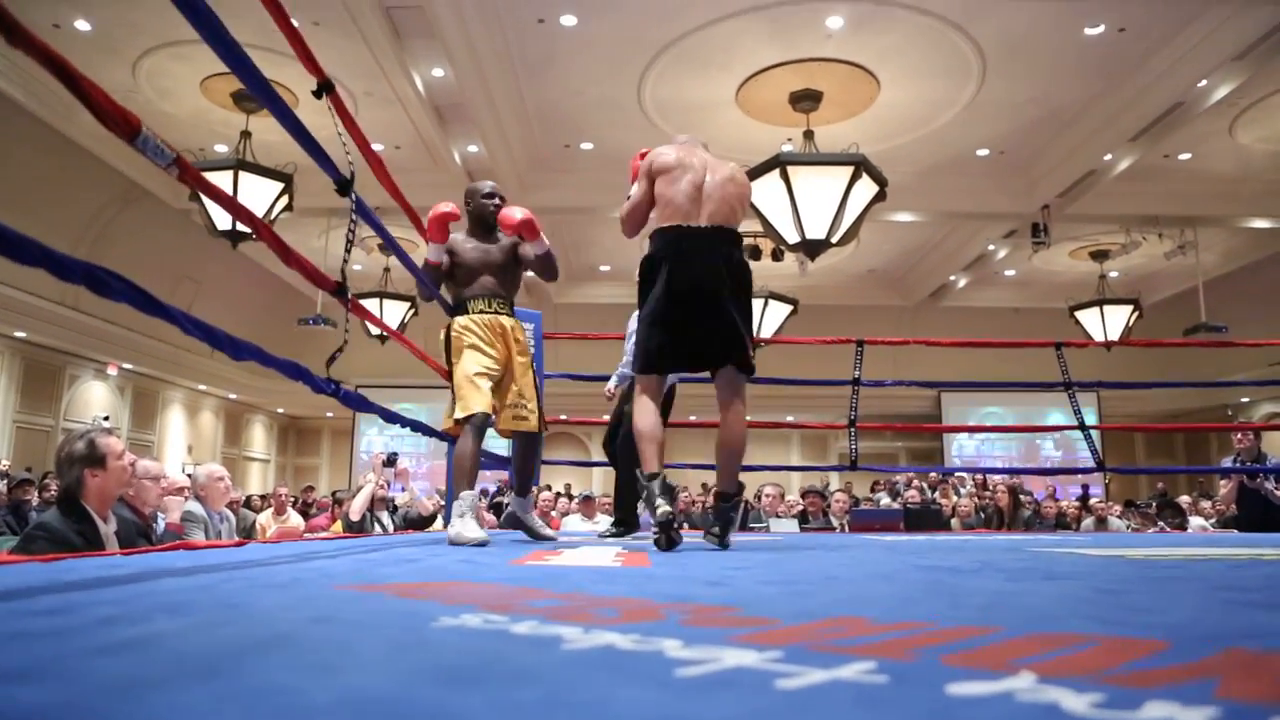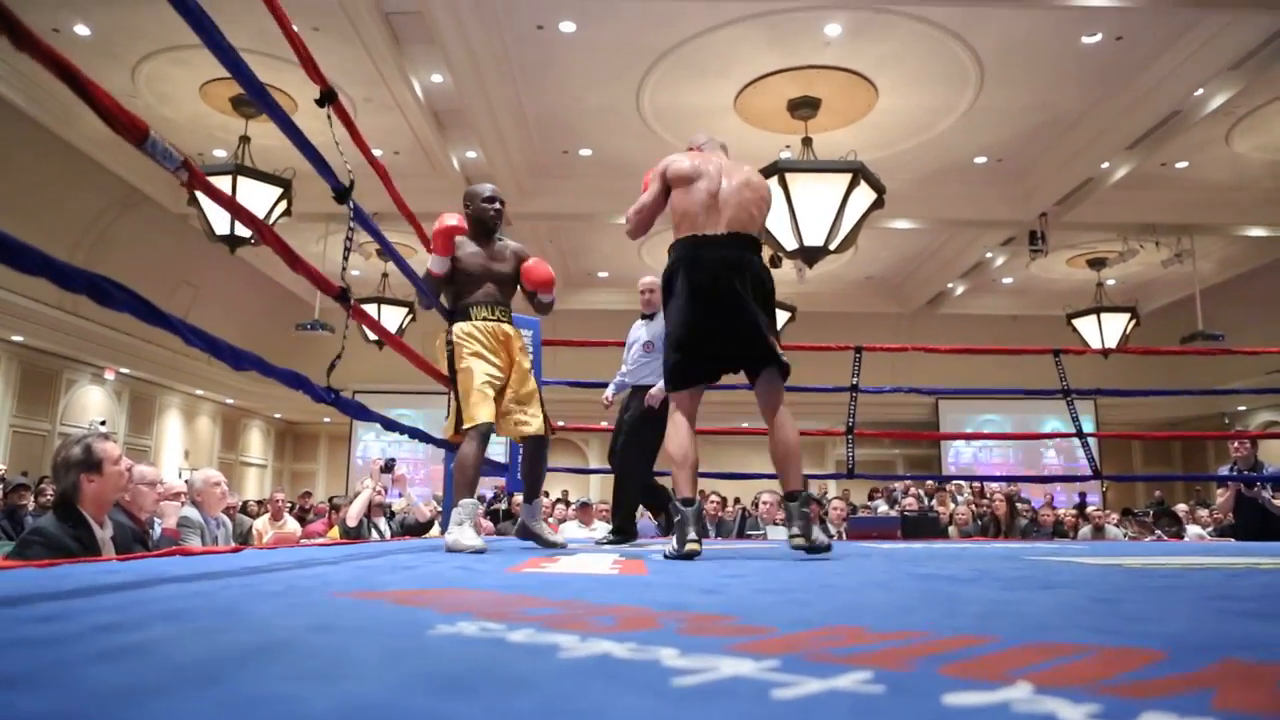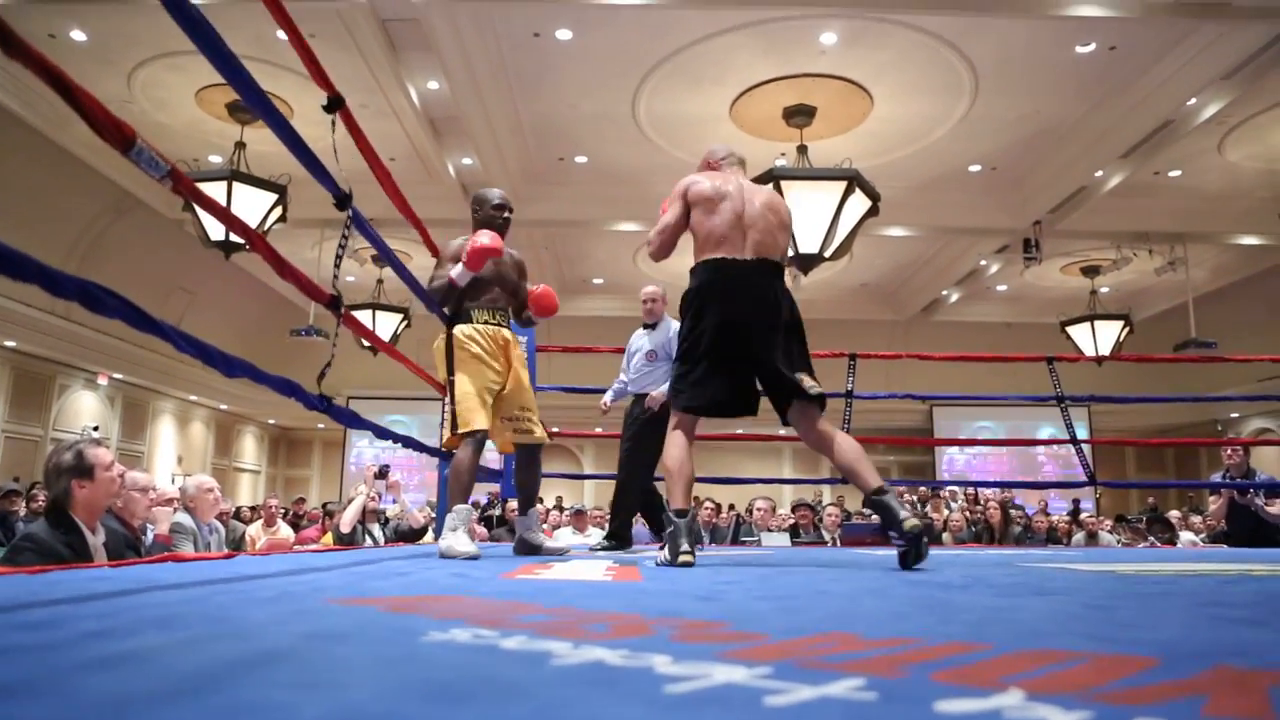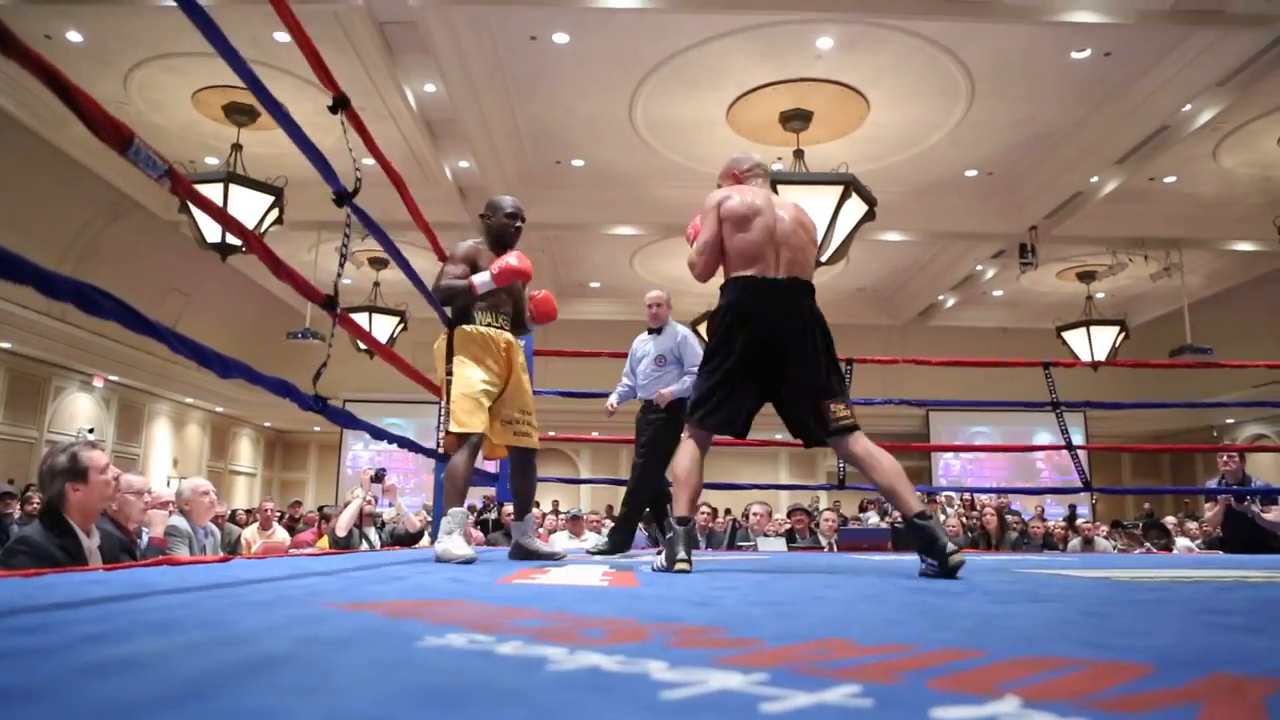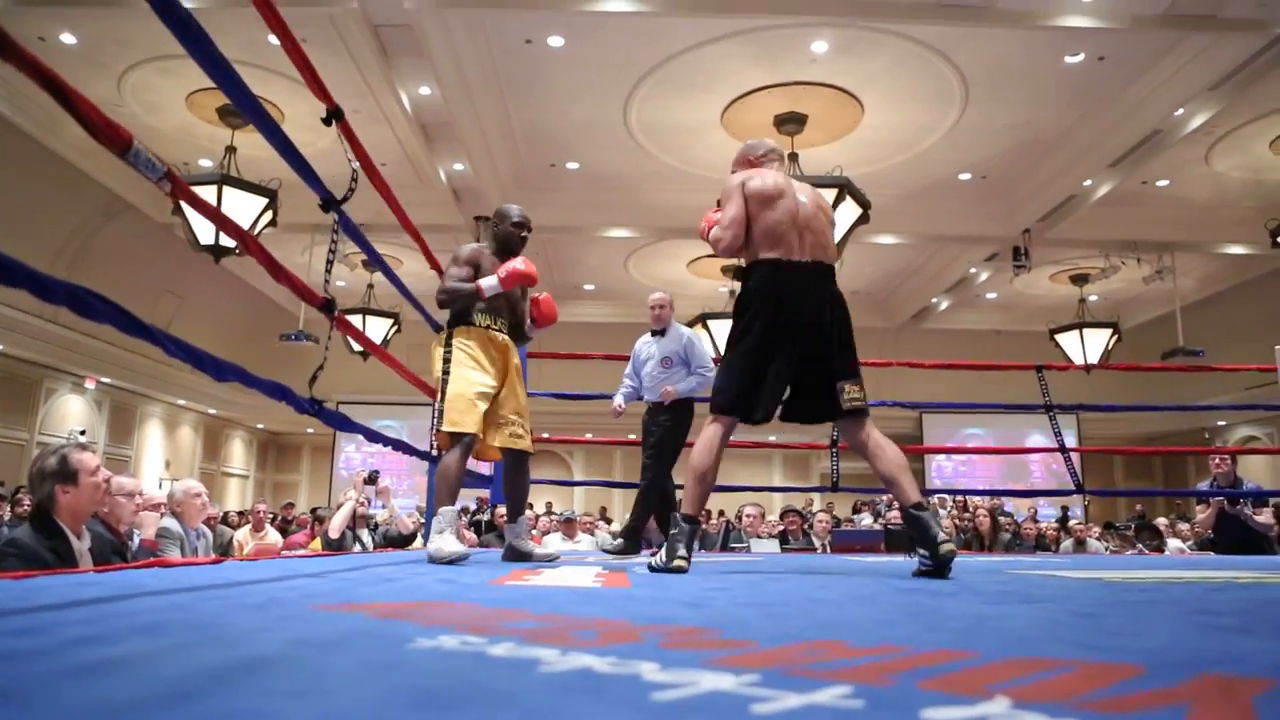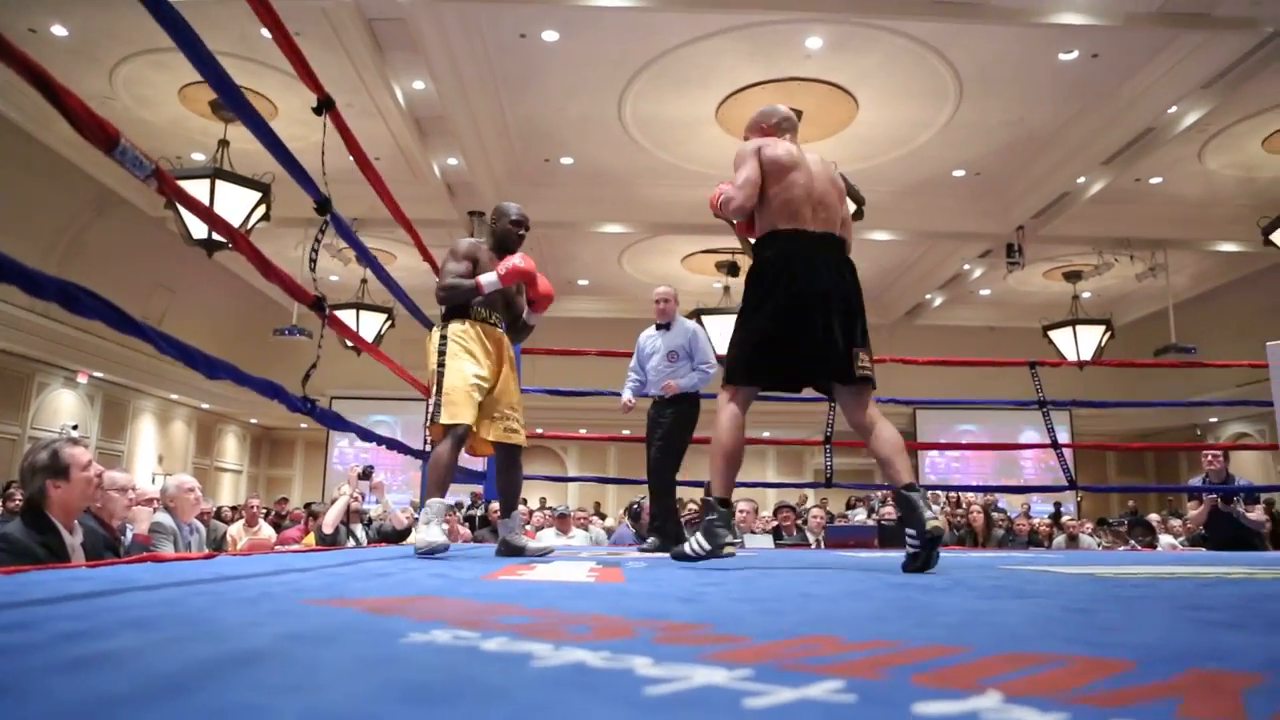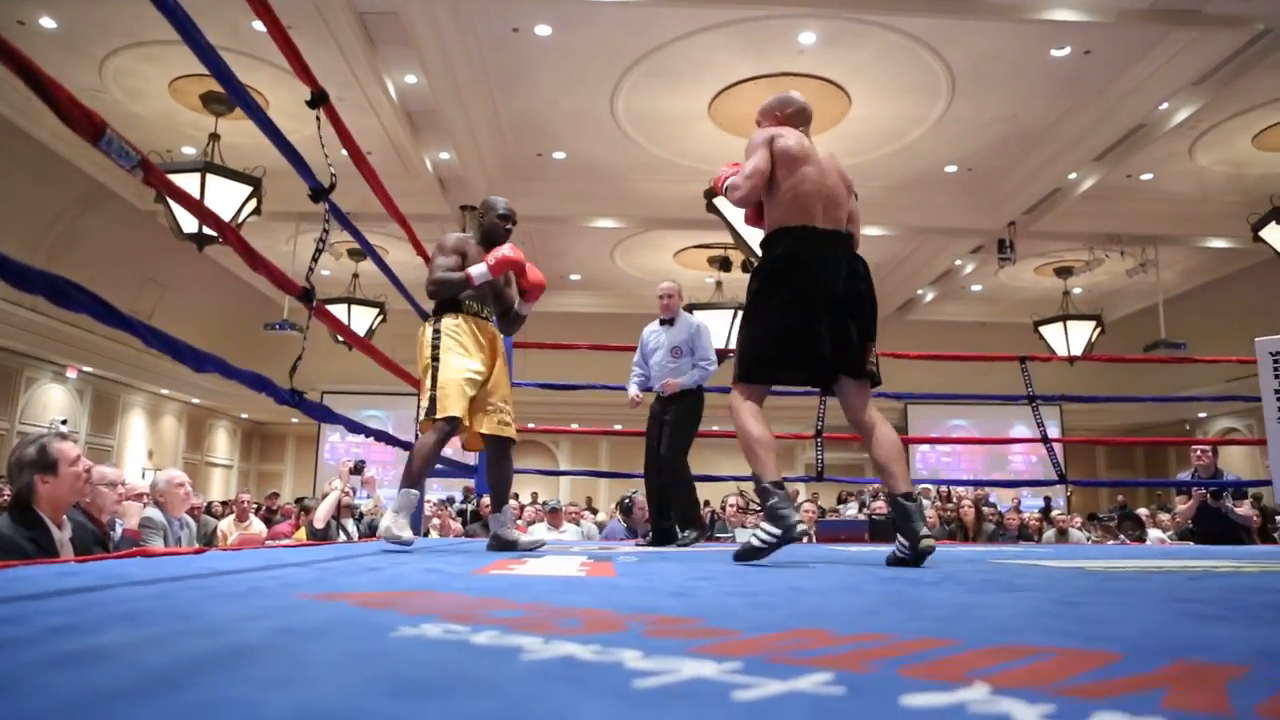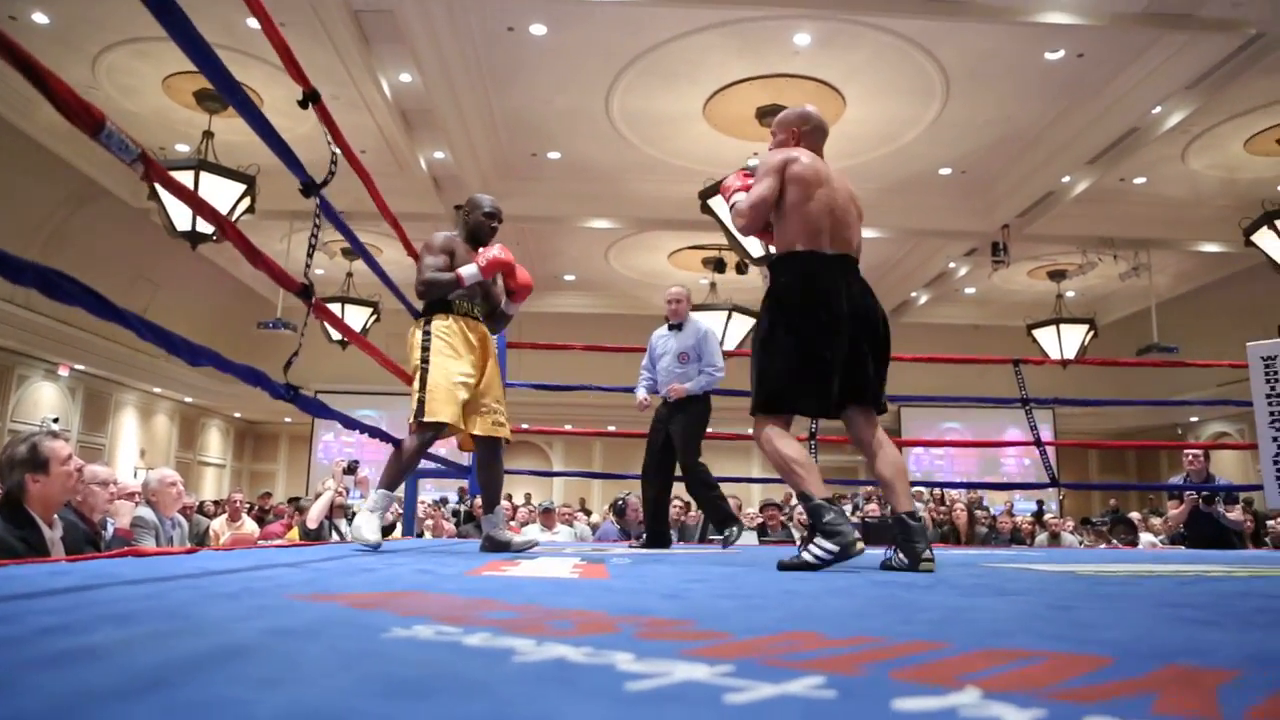
dt=0.1s
person 1, frame 1
left shoulder: (660, 157)
right shoulder: (737, 177)
left elbow: (629, 225)
left wrist: (640, 187)
left hip: (671, 262)
right hip: (725, 263)
left knee: (646, 391)
right knee: (731, 395)
left ankle: (658, 496)
right ankle: (723, 512)
person 1, frame 2
left shoulder: (677, 164)
right shoulder: (757, 183)
left elbow: (635, 225)
left wrist: (661, 192)
left hip: (692, 273)
right hip: (743, 275)
left knee: (683, 408)
right knee: (773, 402)
left ankle: (687, 524)
right ankle: (800, 515)
person 1, frame 3
left shoulder: (693, 184)
right shoulder: (776, 202)
left elbow: (656, 249)
left wrist: (677, 218)
left hip: (717, 300)
right hip: (770, 297)
left knee: (681, 425)
right knee: (813, 425)
left ankle: (678, 536)
right ankle: (894, 515)
person 1, frame 4
left shoulder: (723, 199)
right shoulder: (801, 216)
left elbow: (699, 268)
left wrist: (701, 242)
left hip: (749, 316)
right hip: (801, 319)
left knee: (697, 436)
right knee: (849, 441)
left ankle: (677, 542)
right ankle: (931, 535)
person 1, frame 5
left shoulder: (744, 182)
right shoulder: (817, 200)
left elbow: (730, 245)
left wrist: (713, 230)
left hip: (769, 299)
right hip: (823, 301)
left knee: (718, 424)
right knee: (859, 428)
left ankle: (680, 541)
right ankle: (927, 528)
person 1, frame 6
left shoulder: (759, 149)
right shoulder: (828, 172)
left elbow: (740, 205)
left wrist: (722, 201)
left hip: (782, 270)
right hip: (836, 274)
left knee: (734, 398)
right knee: (859, 406)
left ankle: (714, 523)
right ankle: (918, 513)
person 1, frame 7
left shoulder: (769, 139)
right shoulder: (836, 169)
left elbow: (746, 193)
left wrist: (726, 181)
left hip: (790, 266)
right hip: (844, 270)
left knee: (746, 395)
right knee: (861, 404)
left ankle: (778, 509)
right ankle: (911, 520)
person 1, frame 8
left shoulder: (781, 161)
right shoulder: (845, 189)
left elbow: (749, 222)
left wrist: (736, 193)
left hip: (800, 291)
right hip: (852, 294)
left knee: (770, 422)
right knee: (864, 425)
left ankle: (830, 523)
right ankle: (911, 535)
person 2, frame 1
left shoulder: (513, 242)
right shoulder: (452, 242)
left elbow: (550, 273)
right elbow: (426, 290)
left wrist: (536, 236)
right wrist: (435, 246)
left hip: (510, 334)
right hip: (468, 334)
left knee: (531, 427)
right knee: (475, 419)
left ankle: (521, 509)
right ankle: (462, 518)
person 2, frame 2
left shoulder: (515, 252)
right shoulder: (453, 245)
left elbow: (544, 307)
left wrist: (545, 291)
right wrist: (438, 257)
left hip: (510, 340)
right hip: (469, 339)
left knee: (536, 432)
right knee: (477, 428)
left ankle: (531, 520)
right ankle: (460, 525)
person 2, frame 3
left shoulder: (515, 262)
right shoulder: (459, 249)
left elbow: (524, 317)
right elbow: (432, 299)
left wrist: (538, 308)
right wrist: (466, 268)
left hip: (507, 346)
right hip: (468, 341)
left knee: (530, 440)
right knee: (473, 433)
left ankle: (527, 532)
right ankle: (454, 531)
person 2, frame 4
left shoulder: (516, 267)
right shoulder: (467, 251)
right elbow: (440, 293)
left wrist: (536, 316)
right wrist: (490, 279)
left hip: (508, 351)
right hip: (469, 344)
left knee: (524, 445)
right knee: (469, 437)
left ankle: (524, 537)
right ankle: (450, 534)
person 2, frame 5
left shoulder: (519, 275)
right shoulder: (470, 255)
right elbow: (444, 296)
left wrist: (536, 323)
right wrist: (496, 284)
left hip: (504, 355)
right hip: (468, 345)
left knee: (518, 448)
right knee: (462, 437)
left ankle: (517, 540)
right ankle: (442, 533)
person 2, frame 6
left shoulder: (516, 271)
right shoulder: (467, 249)
left elbow: (520, 331)
right elbow: (444, 292)
left wrist: (536, 310)
right wrist: (495, 279)
left hip: (499, 348)
right hip: (464, 337)
left knee: (510, 442)
right knee: (456, 429)
left ankle: (509, 534)
right ankle: (430, 522)
person 2, frame 7
left shoulder: (504, 271)
right shoulder: (455, 243)
left elbow: (509, 326)
right elbow: (434, 286)
left wrist: (528, 300)
right wrist: (485, 270)
left hip: (490, 343)
right hip: (453, 332)
left knee: (501, 437)
right knee: (445, 422)
left ankle: (502, 529)
right ankle: (399, 514)
person 2, frame 8
left shoulder: (486, 261)
right shoulder: (443, 242)
left elbow: (496, 322)
right elbow: (424, 286)
left wrist: (514, 298)
right wrist: (477, 272)
left hip: (480, 343)
right hip: (444, 335)
left knee: (490, 438)
right knee: (429, 425)
left ankle: (495, 530)
right ankle: (371, 514)
person 3, frame 1
right shoulder: (636, 319)
left wrist: (662, 383)
right wrist: (614, 380)
right hip: (634, 387)
left knee: (627, 449)
right knee: (611, 443)
left ankle: (625, 521)
person 3, frame 2
right shoulder: (636, 327)
left wrist: (661, 389)
right wrist: (612, 389)
left hip: (654, 398)
right hip: (635, 395)
left knee: (629, 461)
right knee: (618, 457)
left ankle: (624, 529)
right ankle: (664, 507)
person 3, frame 3
left shoulder: (674, 331)
right shoulder: (637, 336)
right elbow: (626, 375)
left wrist: (663, 392)
right wrist: (610, 395)
left hip: (657, 406)
right hip: (638, 404)
left knee: (632, 467)
right knee: (634, 468)
left ankle: (619, 535)
right ankle: (666, 527)
person 3, frame 4
left shoulder: (681, 336)
right shoulder: (639, 342)
left elbow: (696, 372)
right elbow: (630, 379)
left wrist: (672, 392)
right wrist: (614, 398)
left hip: (669, 411)
right hip: (647, 410)
left knee: (644, 471)
right knee: (651, 474)
left ankle: (619, 537)
person 3, frame 5
left shoulder: (686, 337)
right shoulder: (642, 344)
left elbow: (706, 372)
right elbow: (632, 380)
left wrist: (678, 390)
right wrist: (620, 398)
left hip: (677, 411)
right hip: (653, 412)
left knee: (653, 472)
right knee: (657, 475)
left ankle: (632, 538)
person 3, frame 6
left shoulder: (691, 331)
right shoulder: (645, 337)
left elbow: (708, 367)
right elbow: (636, 374)
left wrist: (680, 384)
right wrist: (628, 393)
left hip: (682, 404)
right hip: (658, 405)
left knee: (662, 464)
right knee: (655, 469)
left ankle: (665, 532)
right ankle: (667, 534)
person 3, frame 7
left shoulder: (694, 326)
right shoulder: (648, 332)
left elbow: (708, 365)
right elbow: (639, 368)
left wrist: (681, 382)
right wrist: (634, 389)
left hip: (686, 400)
right hip: (661, 401)
left knee: (672, 459)
right knee: (653, 465)
left ankle: (692, 526)
right ankle: (661, 530)
person 3, frame 8
left shoulder: (702, 332)
right shoulder: (657, 336)
left elbow: (715, 372)
right elbow: (647, 372)
left wrist: (686, 388)
right wrist: (642, 392)
left hip: (693, 405)
right hip: (667, 407)
left knee: (690, 464)
right knee: (654, 468)
left ankle: (728, 523)
right ankle: (656, 534)
